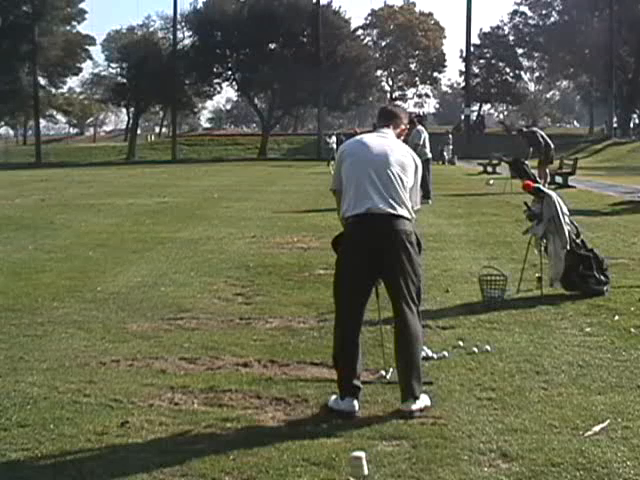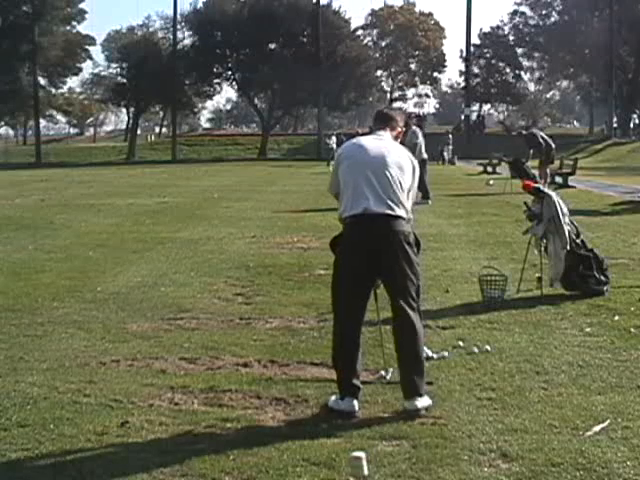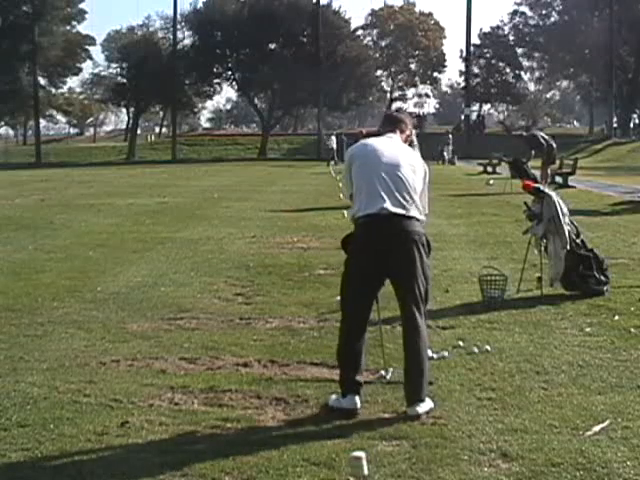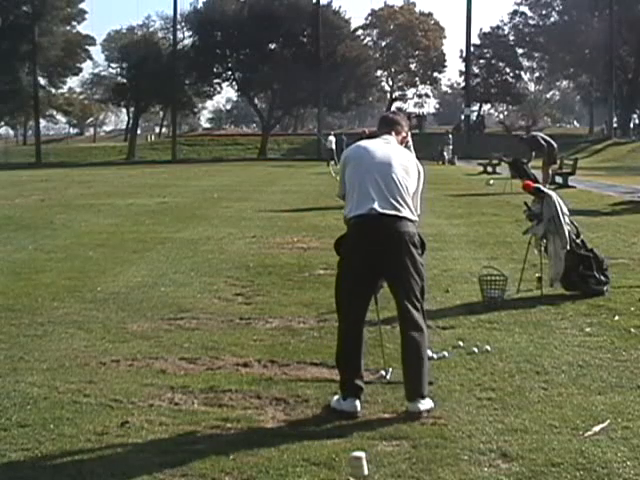
dt=0.3s
person 1, frame 1
left shoulder: (348, 148)
right shoulder: (409, 155)
left elbow: (338, 193)
right elbow: (413, 205)
left hip: (357, 231)
right hip: (397, 231)
left knee: (349, 315)
right knee: (407, 312)
left ankle: (348, 395)
right ankle: (412, 396)
person 1, frame 2
left shoulder: (346, 150)
right shoulder: (406, 157)
left elbow: (337, 194)
right elbow: (407, 205)
left hip: (356, 231)
right hip: (395, 231)
left knee: (347, 316)
right knee: (407, 311)
left ankle: (348, 395)
right ankle: (414, 393)
person 1, frame 3
left shoulder: (357, 151)
right shoulder: (416, 159)
right elbow: (421, 207)
left hip: (369, 231)
right hip: (409, 232)
left knee: (355, 314)
right knee: (414, 317)
left ankle: (349, 393)
right ankle: (417, 398)
person 1, frame 4
left shoulder: (352, 152)
right shoulder: (411, 160)
right elbow: (415, 209)
left hip: (361, 232)
right hip: (401, 232)
left knee: (351, 317)
right knee: (412, 315)
left ankle: (350, 396)
right ankle: (417, 395)
